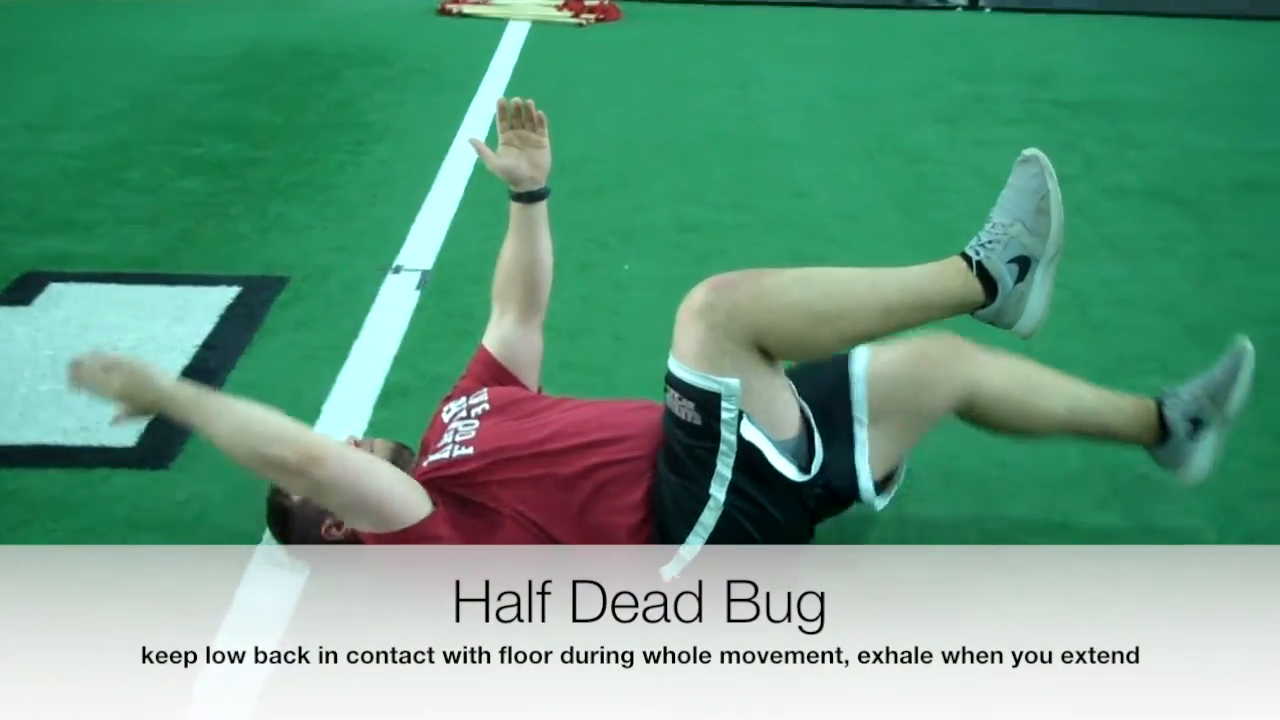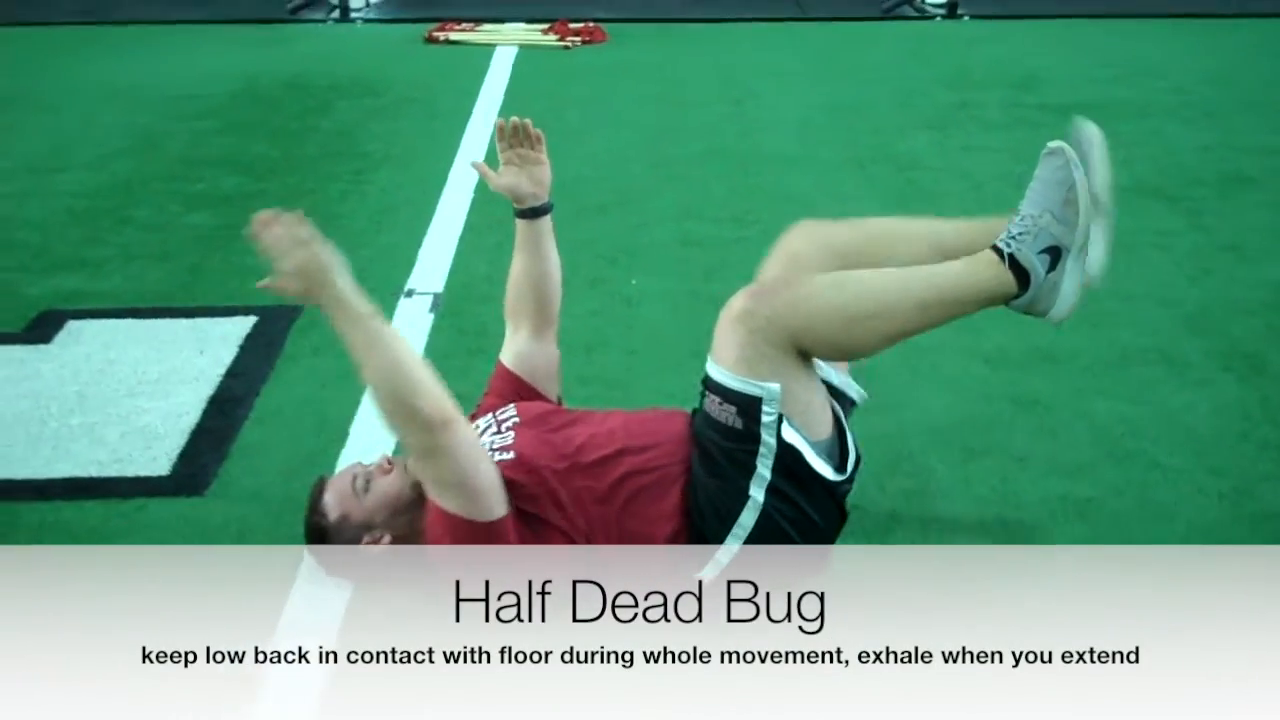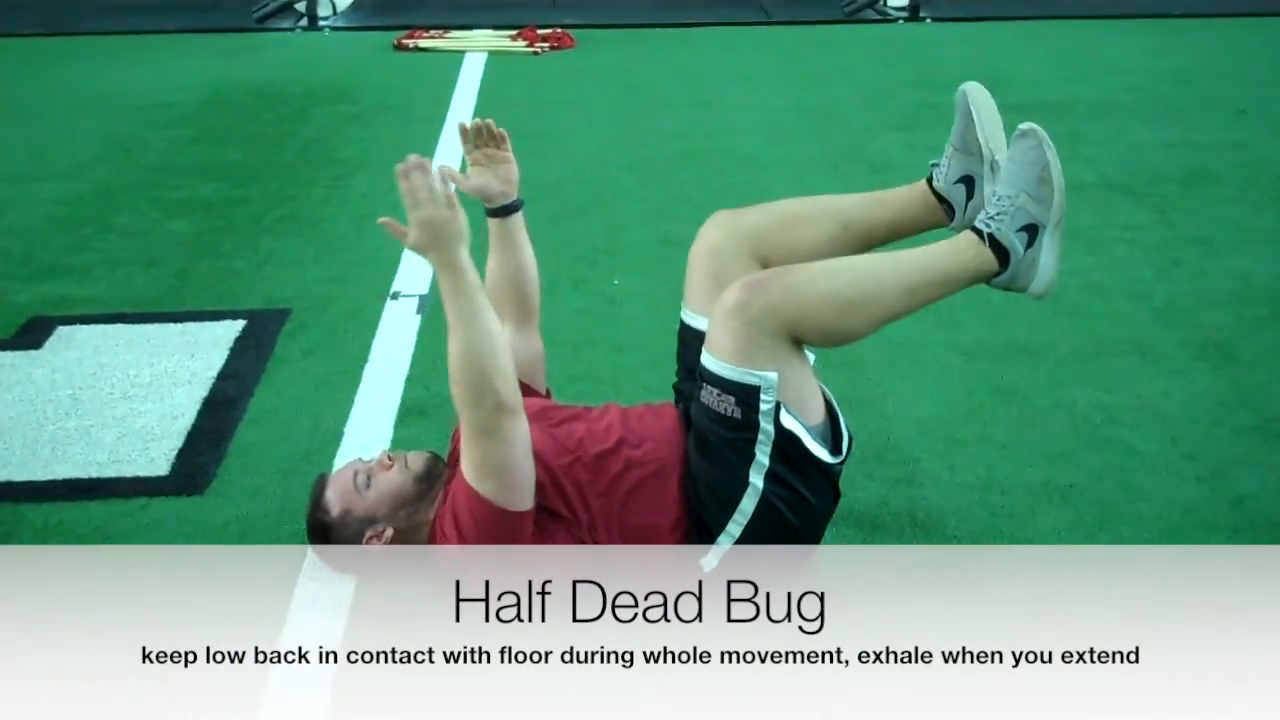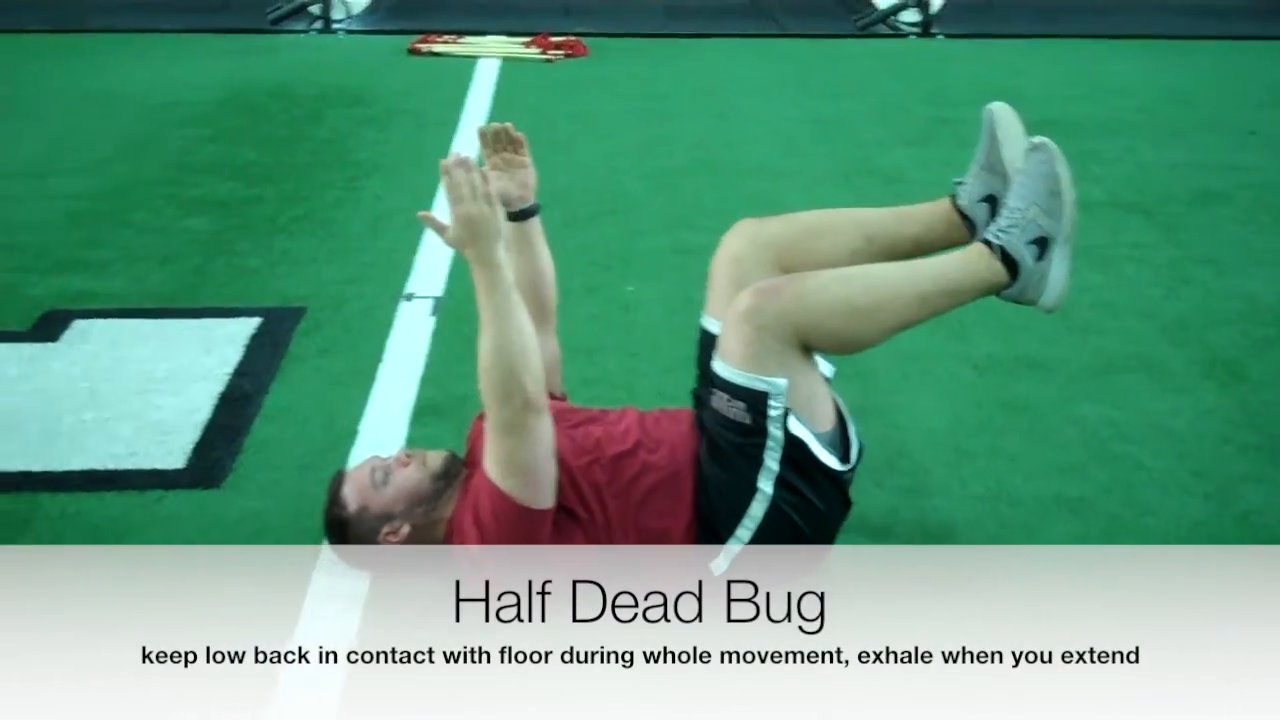
dt=0.4s
person 1, frame 1
left shoulder: (461, 415)
right shoulder: (412, 531)
left elbow: (519, 312)
right elbow: (309, 457)
left wrist: (529, 193)
right wrist: (172, 398)
left hip: (727, 463)
right hip: (706, 528)
left knee: (940, 368)
right knee: (718, 303)
left ankle: (1159, 424)
right ankle: (987, 276)
person 1, frame 2
left shoulder: (499, 416)
right shoulder: (454, 539)
left elbow: (534, 328)
right elbow: (430, 429)
left wrist: (533, 208)
right wrist: (339, 296)
left hip: (710, 455)
right hip: (742, 520)
left knee: (816, 244)
right knee: (761, 310)
left ankle: (1022, 250)
right ankle: (1020, 271)
person 1, frame 3
left shoulder: (472, 453)
right shoulder: (472, 535)
left elbow: (516, 324)
right elbow: (495, 411)
left wrist: (502, 206)
right wrist: (448, 260)
left hip: (700, 441)
right hip: (736, 514)
left knee: (726, 238)
right knee: (755, 302)
left ankle: (947, 195)
right ankle: (997, 248)
person 1, frame 4
left shoulder: (488, 451)
right shoulder: (490, 532)
left elbow: (534, 326)
right elbow: (522, 409)
left wrist: (520, 212)
right wrist: (485, 257)
left hip: (714, 451)
right hip: (751, 517)
left knee: (751, 244)
right knee: (764, 307)
left ankle: (969, 214)
right ankle: (1007, 260)
